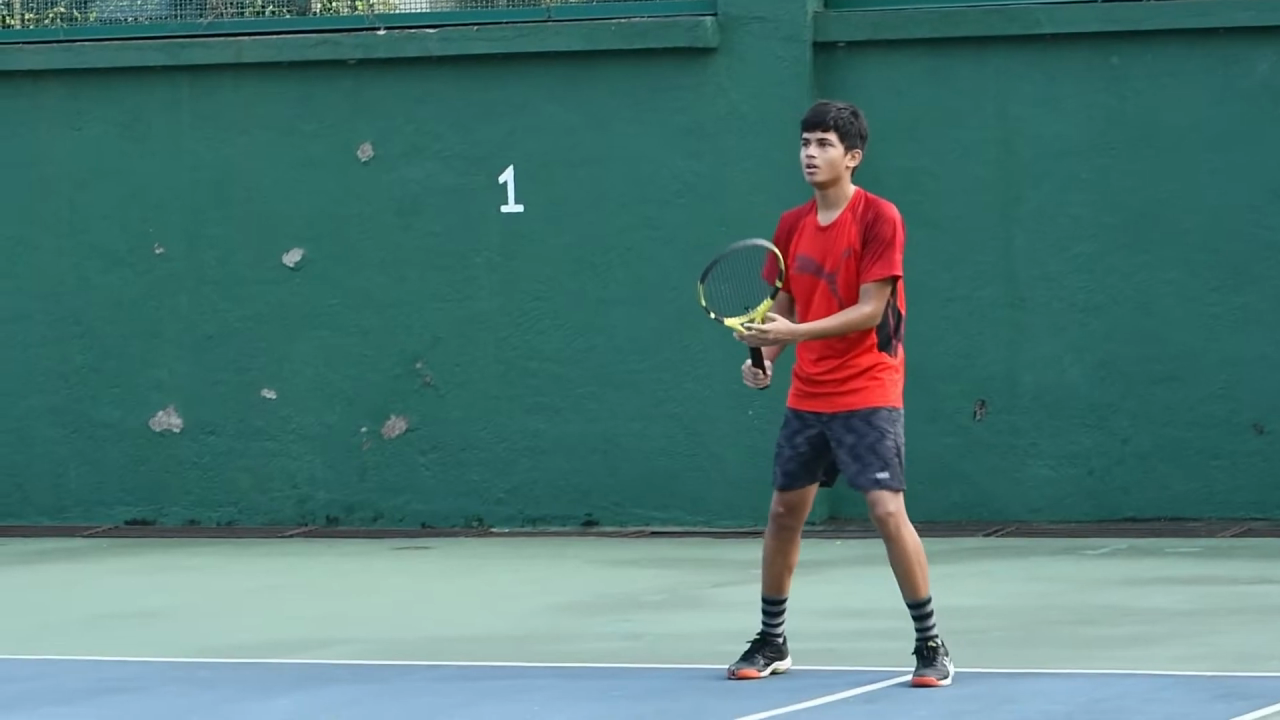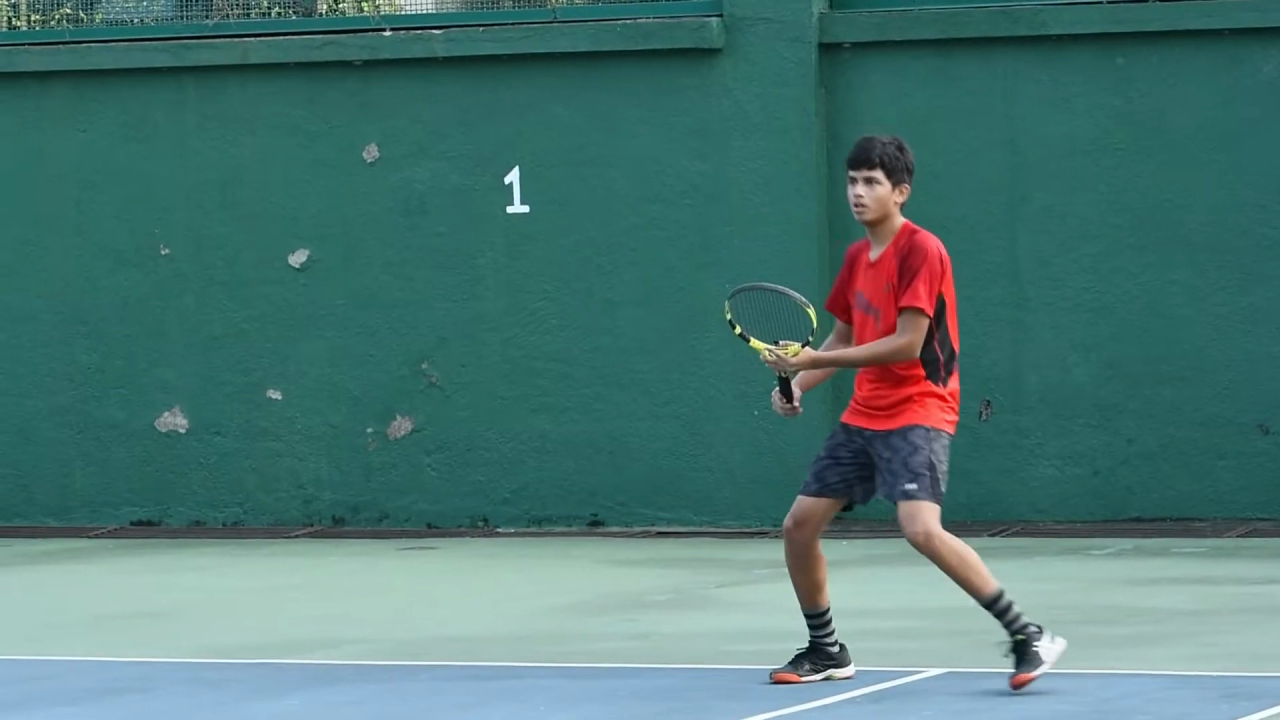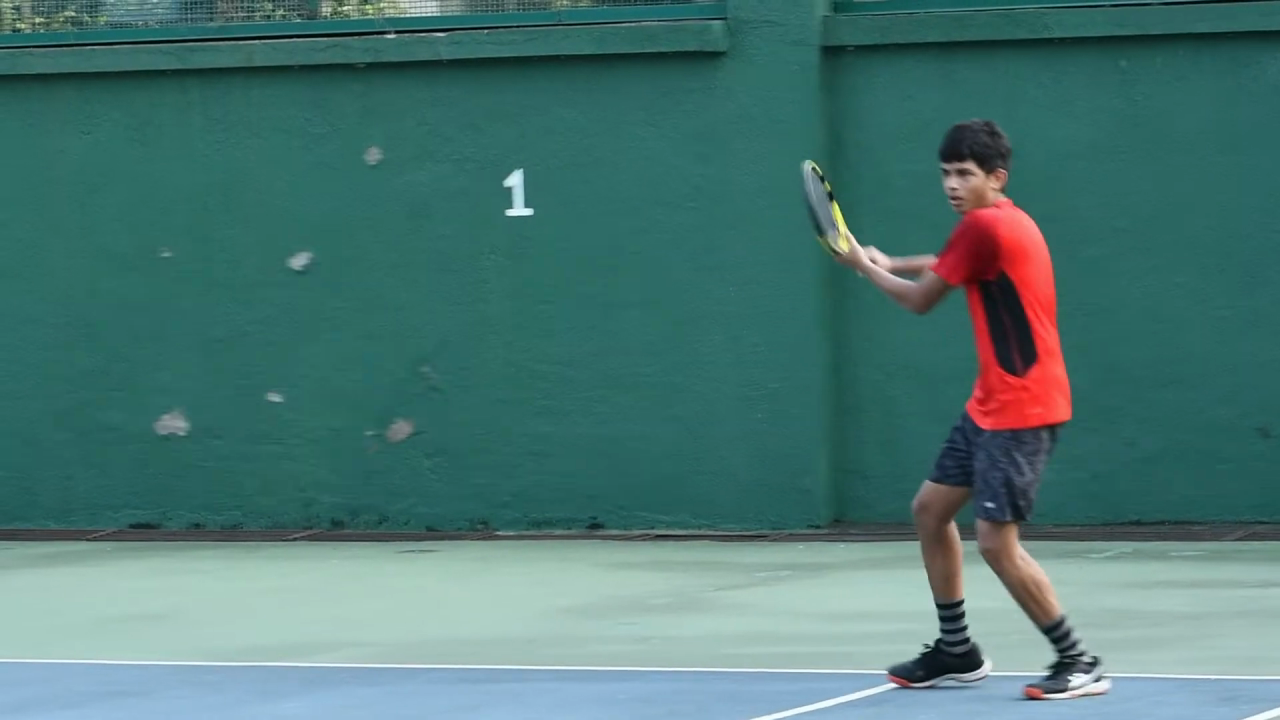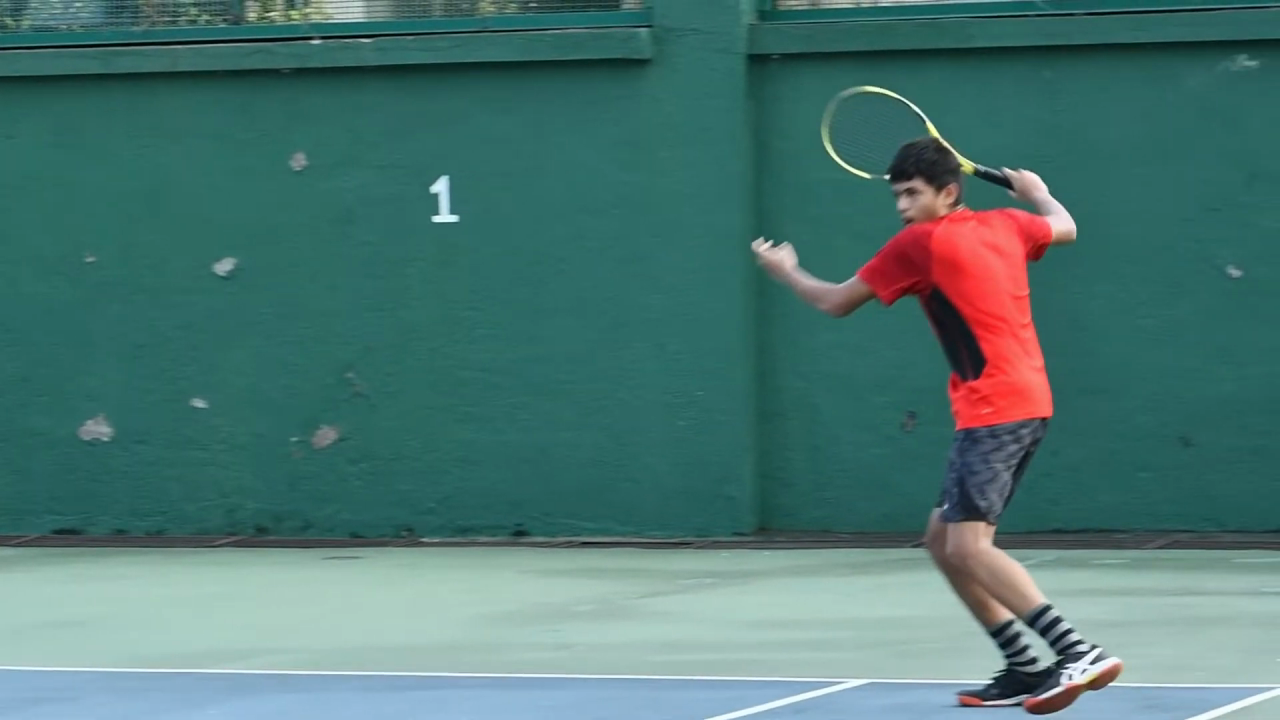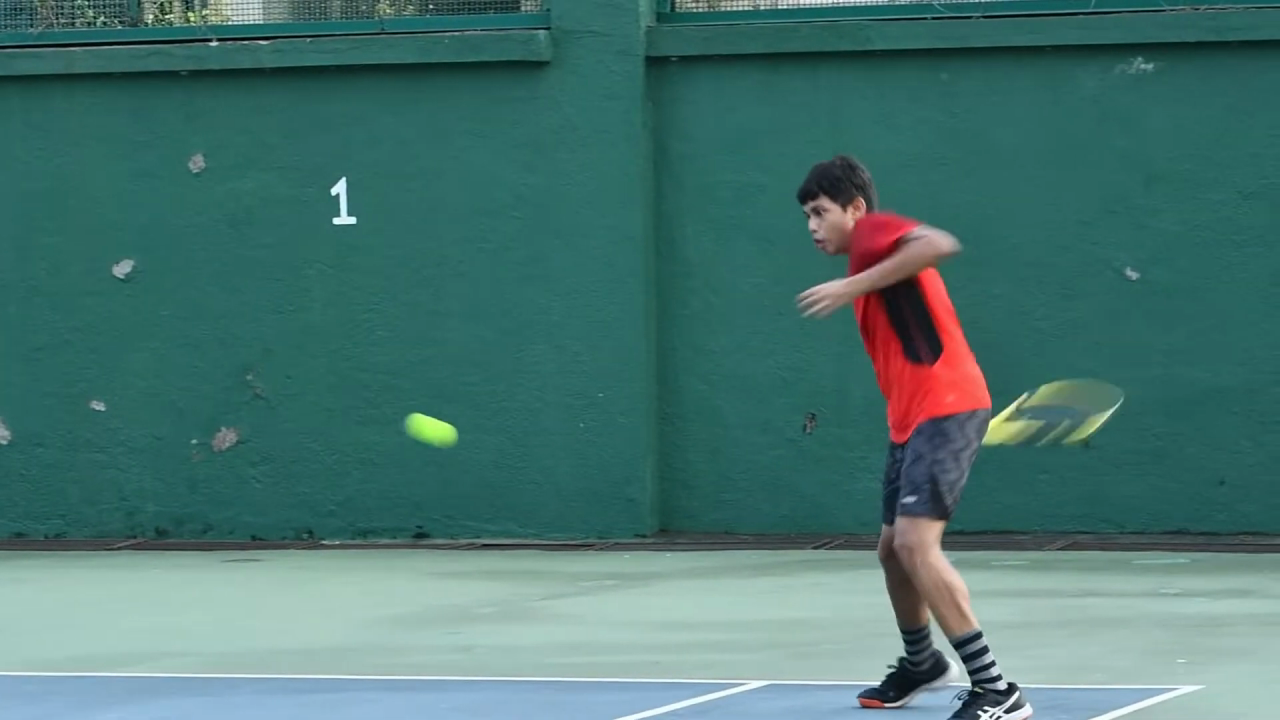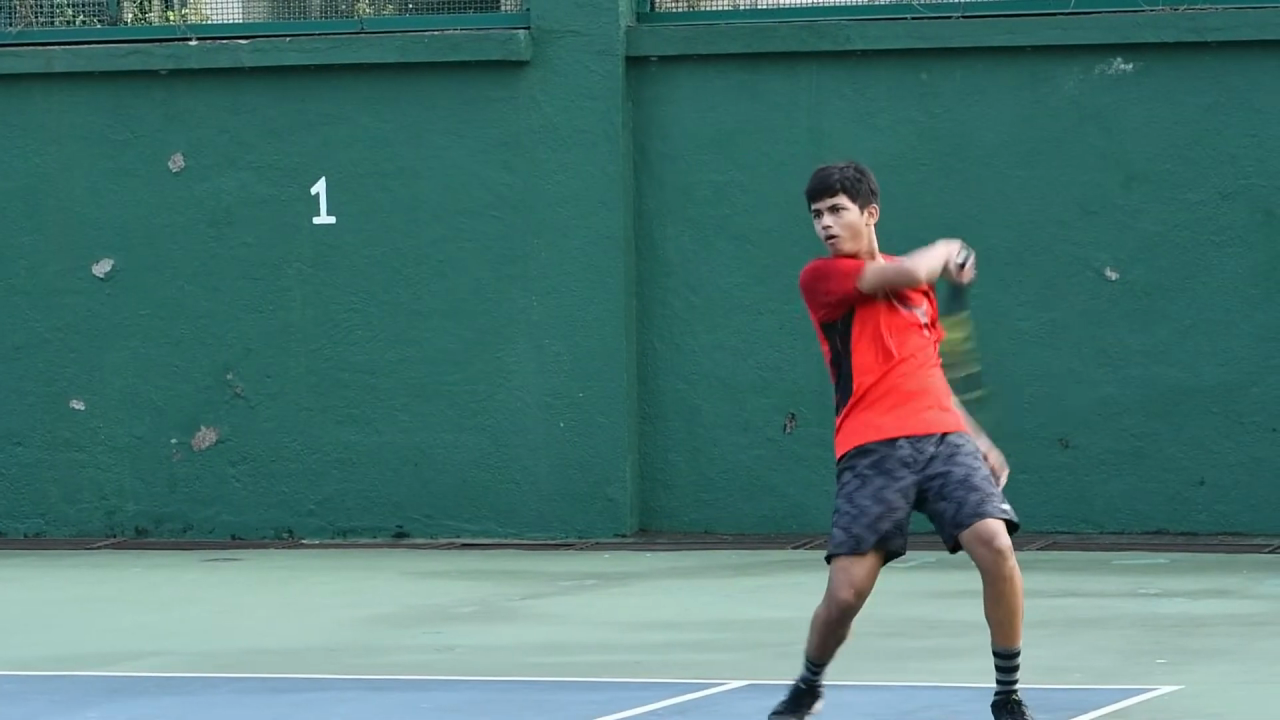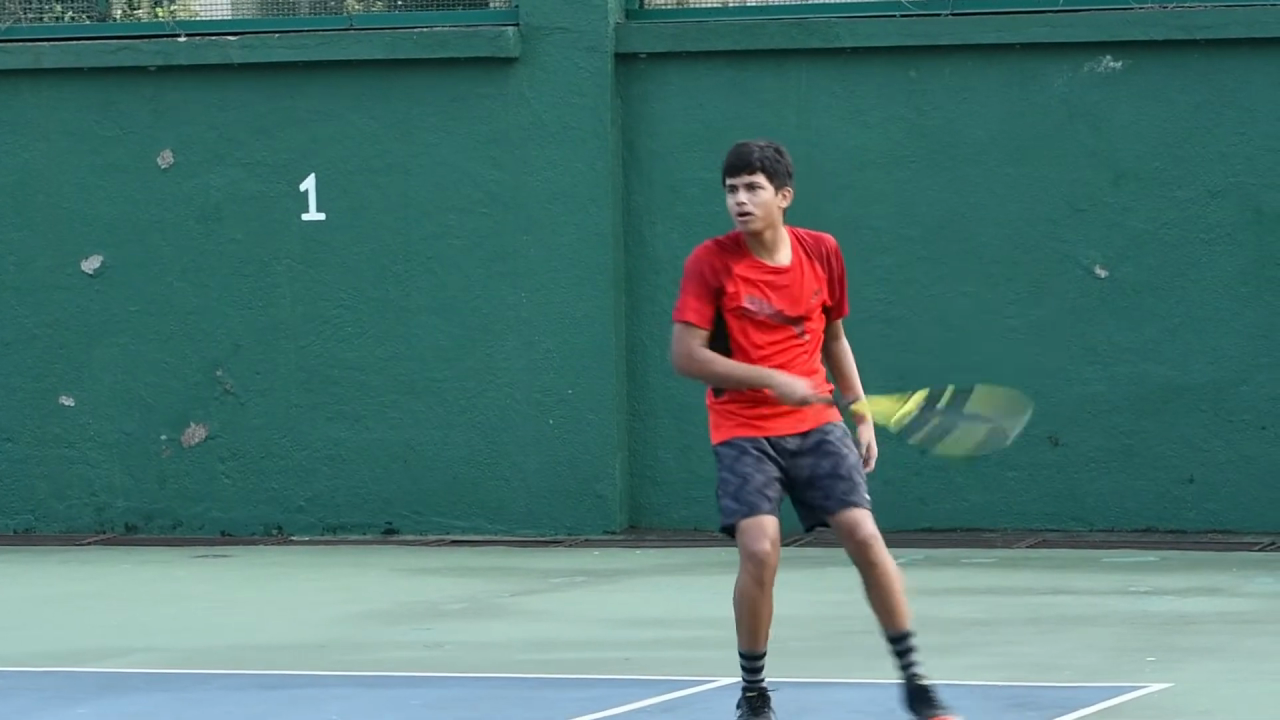
dt=0.7s
person 1, frame 1
left shoulder: (880, 217)
right shoulder: (790, 226)
left elbow: (871, 311)
left wrist: (792, 332)
right wrist: (764, 354)
left hip: (868, 396)
right hip: (807, 397)
left knee: (888, 513)
right knee: (783, 514)
left ankle: (931, 645)
right ankle: (772, 640)
person 1, frame 2
left shoulder: (922, 250)
right shoulder: (856, 257)
left elbow: (906, 345)
left wrist: (814, 357)
right wrist: (798, 381)
left hip: (919, 413)
right hip: (862, 417)
left knee: (922, 530)
right knee: (798, 526)
left ankle: (1029, 635)
right ankle: (825, 648)
person 1, frame 3
left shoulder: (985, 224)
right shoulder: (1007, 220)
left elbow: (920, 301)
left wrist: (864, 265)
right wrist: (894, 263)
left hip: (1023, 408)
right hip: (990, 404)
left knee: (997, 542)
right knee: (930, 510)
left ankle: (1081, 663)
right ankle: (957, 646)
person 1, frame 4
left shoulder: (918, 243)
right shoulder: (1007, 224)
left elbow: (835, 303)
right elbow: (1063, 227)
left wrist: (786, 271)
right wrist: (1035, 188)
left hip: (994, 412)
right hip: (1019, 406)
left knee: (968, 548)
right knee: (942, 543)
left ankle: (1079, 653)
right ankle: (1025, 668)
person 1, frame 5
left shoulder: (875, 233)
right shoulder: (871, 291)
left elbow: (939, 246)
left wrist: (849, 287)
left hip: (945, 412)
right hip: (911, 425)
left knee: (916, 545)
right knee: (893, 548)
right ankle: (922, 663)
person 1, frame 6
left shoulder: (918, 283)
right shoulder: (821, 277)
right elbow: (907, 273)
left wrist: (976, 440)
right wrist: (947, 249)
left hip: (943, 437)
right hip: (872, 449)
left knee: (996, 547)
right knee: (844, 595)
person 1, frame 7
left shoulder: (822, 249)
right shoulder: (709, 261)
right elbow: (686, 356)
left wrist: (860, 413)
right wrist: (777, 381)
left hip: (815, 426)
right hip: (745, 429)
left knee: (865, 538)
right knee: (760, 550)
